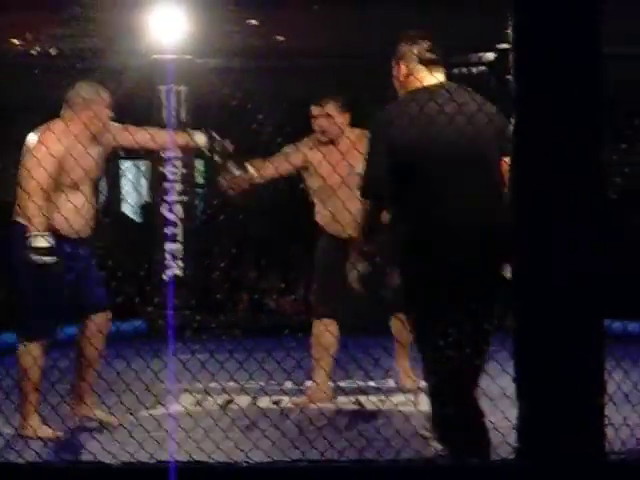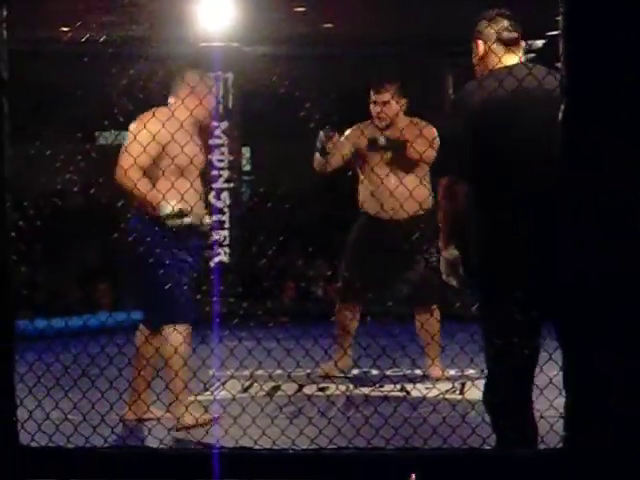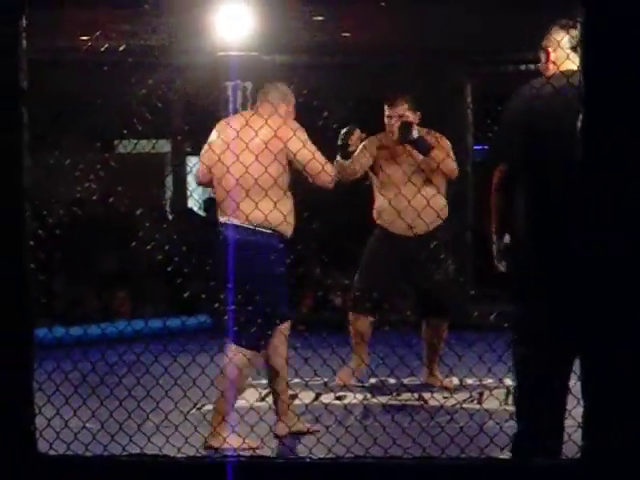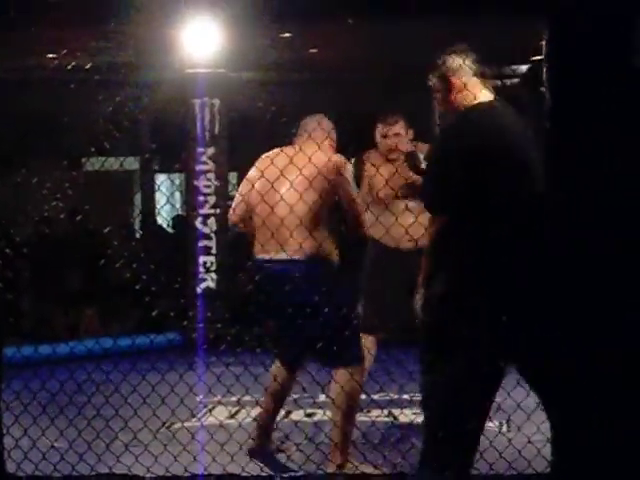
dt=0.5s
person 1, frame 1
left shoulder: (394, 118)
right shoulder: (482, 107)
left elbow: (376, 198)
right elbow: (507, 173)
left wrist: (358, 253)
right wrist: (501, 234)
left hip: (430, 256)
right hip: (486, 249)
left knee: (443, 350)
right knee: (470, 345)
left ankle: (468, 447)
right ankle: (456, 431)
person 1, frame 2
left shoulder: (474, 98)
right shoulder: (559, 87)
left elbow: (451, 181)
left wrist: (447, 240)
left hip: (504, 245)
right hip: (566, 239)
left knee: (510, 353)
left ankle: (516, 442)
person 1, frame 3
left shoulder: (531, 97)
left elbow: (503, 175)
left wrist: (499, 234)
left hip: (543, 247)
left knee: (540, 356)
left ankle: (536, 451)
right ankle: (581, 446)
person 1, frame 4
left shoulder: (459, 133)
right shoulder: (516, 126)
left elbow: (444, 217)
left wrist: (428, 280)
left hip: (476, 281)
right hip: (529, 275)
left knee: (448, 377)
right knee: (552, 377)
person 2, frame 1
left shoulder: (100, 134)
right shoulder: (52, 139)
left elbow: (146, 137)
right elbow: (33, 190)
left wrist: (196, 140)
right wrist: (39, 239)
left hip: (75, 243)
right hip: (45, 244)
left knee: (98, 316)
right knee: (36, 333)
left ankle: (84, 401)
right ankle: (29, 419)
person 2, frame 2
left shoulder: (190, 130)
right shoulder: (155, 123)
right elbow: (126, 173)
left wrist: (206, 220)
right wrist: (164, 205)
left hip: (187, 232)
right hip: (160, 233)
left knee: (159, 319)
right knee: (177, 317)
left ankle: (138, 403)
right ankle: (184, 408)
person 2, frame 3
left shoulder: (226, 126)
right shoulder: (285, 128)
left elbow: (202, 175)
right elbow: (326, 177)
right wrist: (307, 160)
left hip: (235, 233)
right hip: (259, 241)
left knee: (278, 325)
right knee: (247, 339)
left ankle: (285, 416)
right ankle: (219, 430)
person 2, frame 4
left shoulder: (266, 161)
right shoulder: (332, 162)
left elbow: (236, 216)
right elbow: (355, 222)
left hip: (268, 269)
right hip: (308, 271)
left knee: (288, 357)
right knee: (347, 362)
left ankle: (261, 437)
right ankle: (339, 458)
person 3, frame 1
left shoulder: (370, 142)
right shoulder: (305, 150)
right elbow: (269, 166)
right wrist: (241, 176)
right hip: (336, 242)
right knee: (324, 313)
left ankle: (403, 363)
right ankle: (321, 385)
person 3, frame 2
left shoulder: (422, 130)
right shoulder: (357, 133)
left elbow: (431, 155)
right elbow: (324, 166)
left wrist: (394, 143)
right wrist: (323, 150)
left hip: (414, 225)
right hip: (371, 224)
left knee: (425, 299)
right knee: (349, 295)
left ankle: (433, 362)
right ankle: (342, 357)
person 3, frame 3
left shoulder: (436, 141)
right shoulder: (373, 145)
left elbow: (451, 171)
right elbow: (346, 174)
left wrist: (420, 144)
right wrist: (344, 152)
left hip: (429, 238)
right hip: (388, 238)
left knee: (438, 310)
right knee: (362, 304)
left ankle: (432, 370)
right ankle: (357, 362)
person 3, frame 4
left shoulder: (426, 154)
right shoulder: (367, 163)
right elbow: (358, 202)
left wrist: (425, 171)
right wrist: (358, 176)
left hip: (424, 250)
right hip: (385, 254)
right knee: (370, 324)
